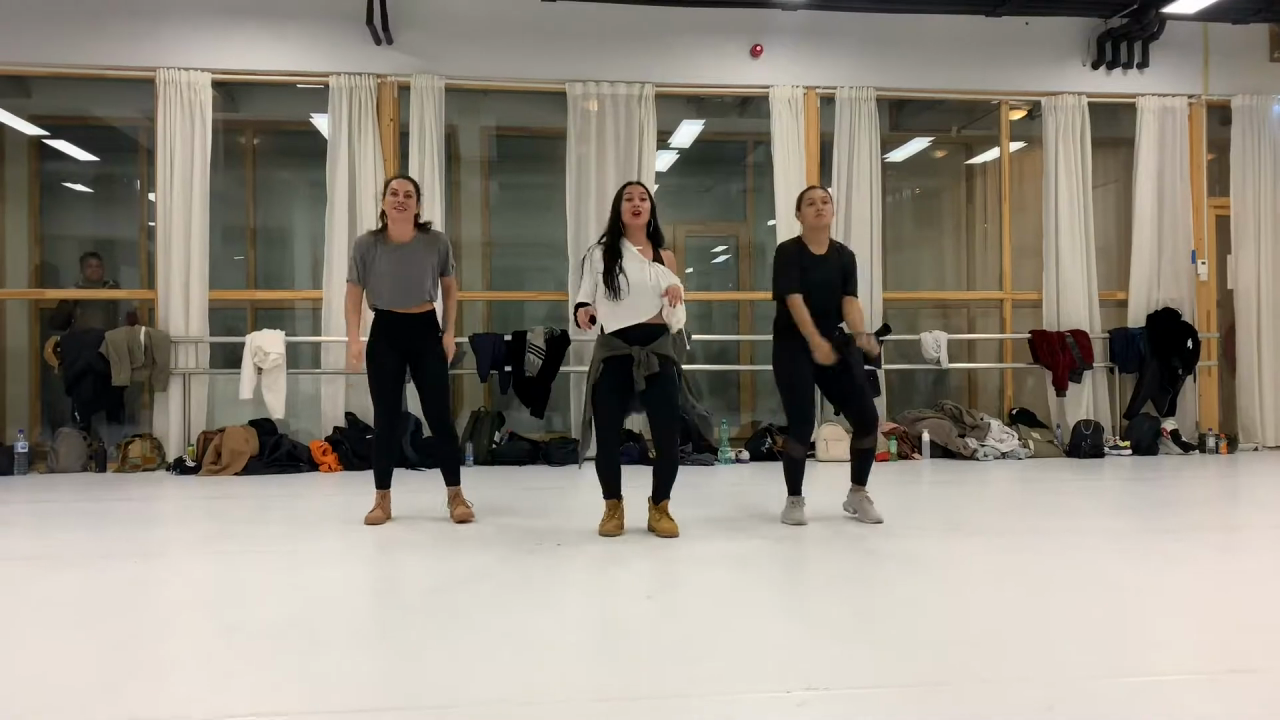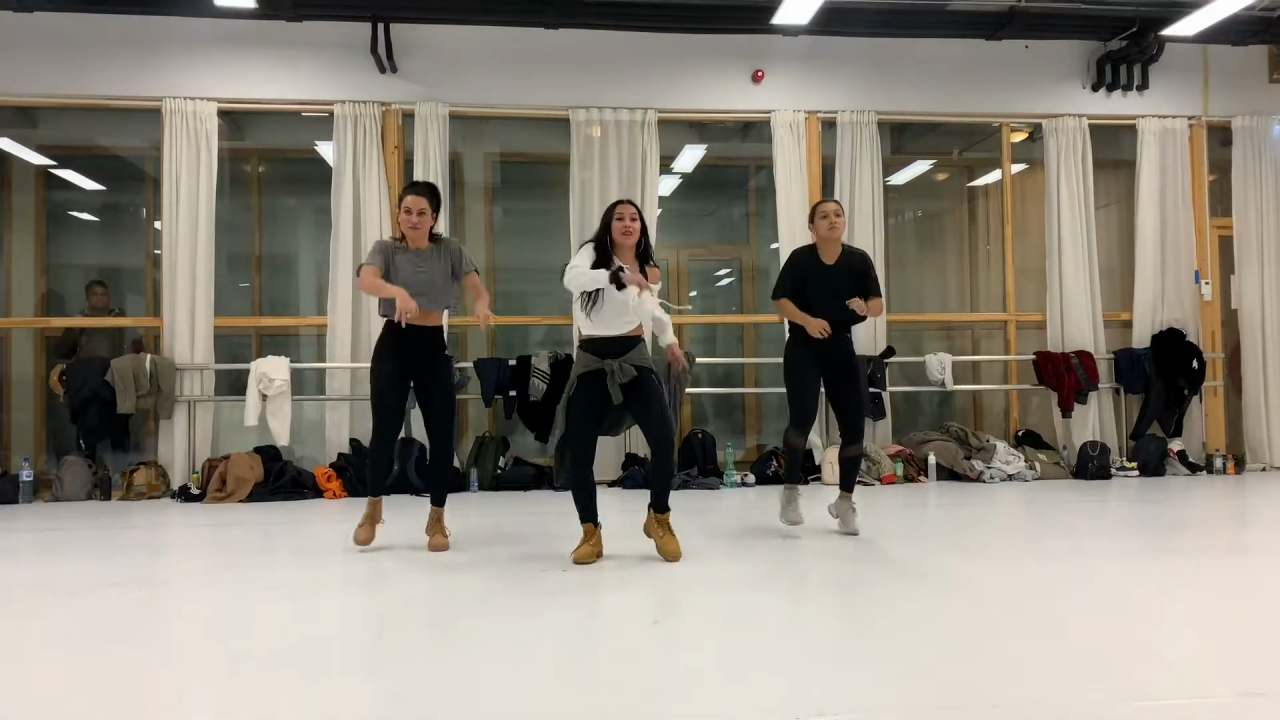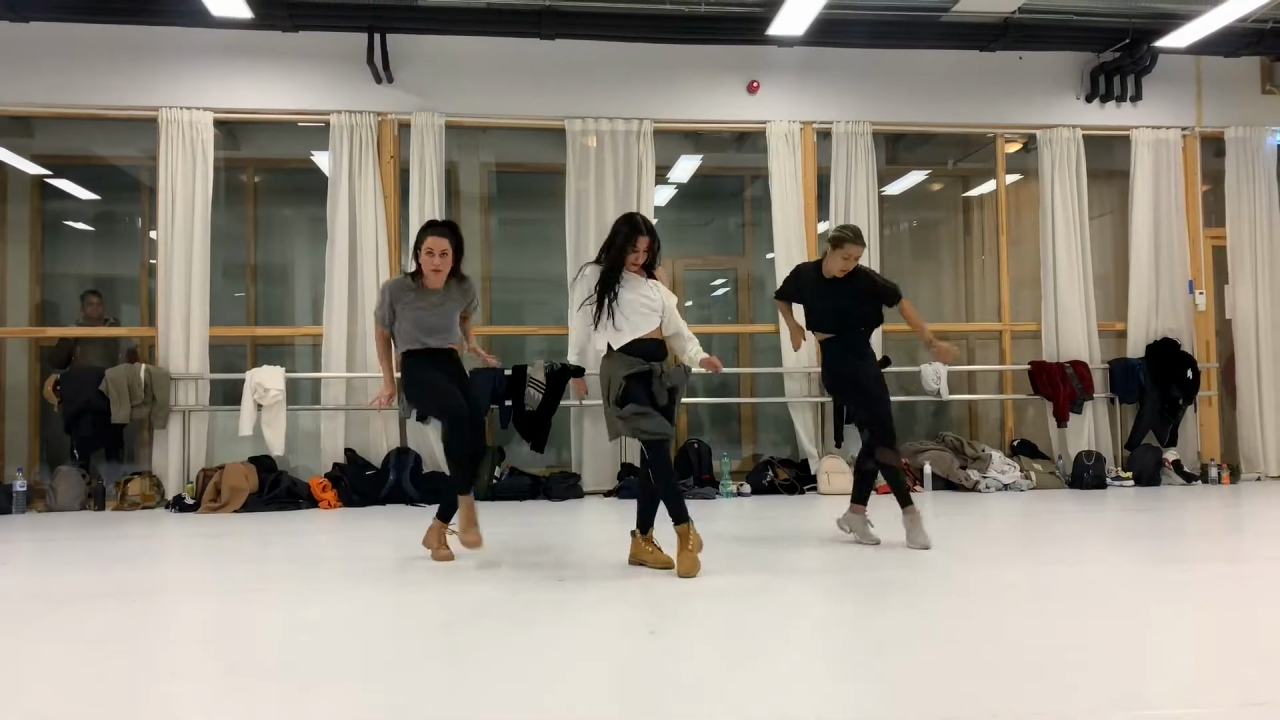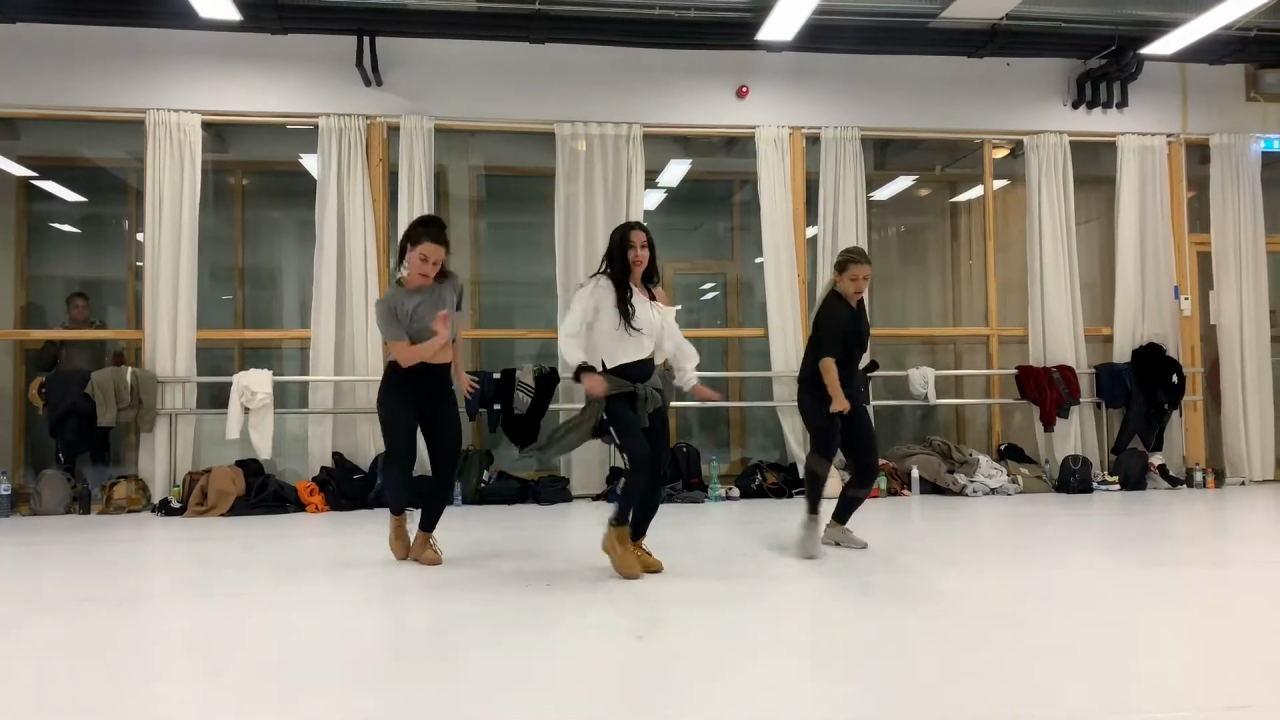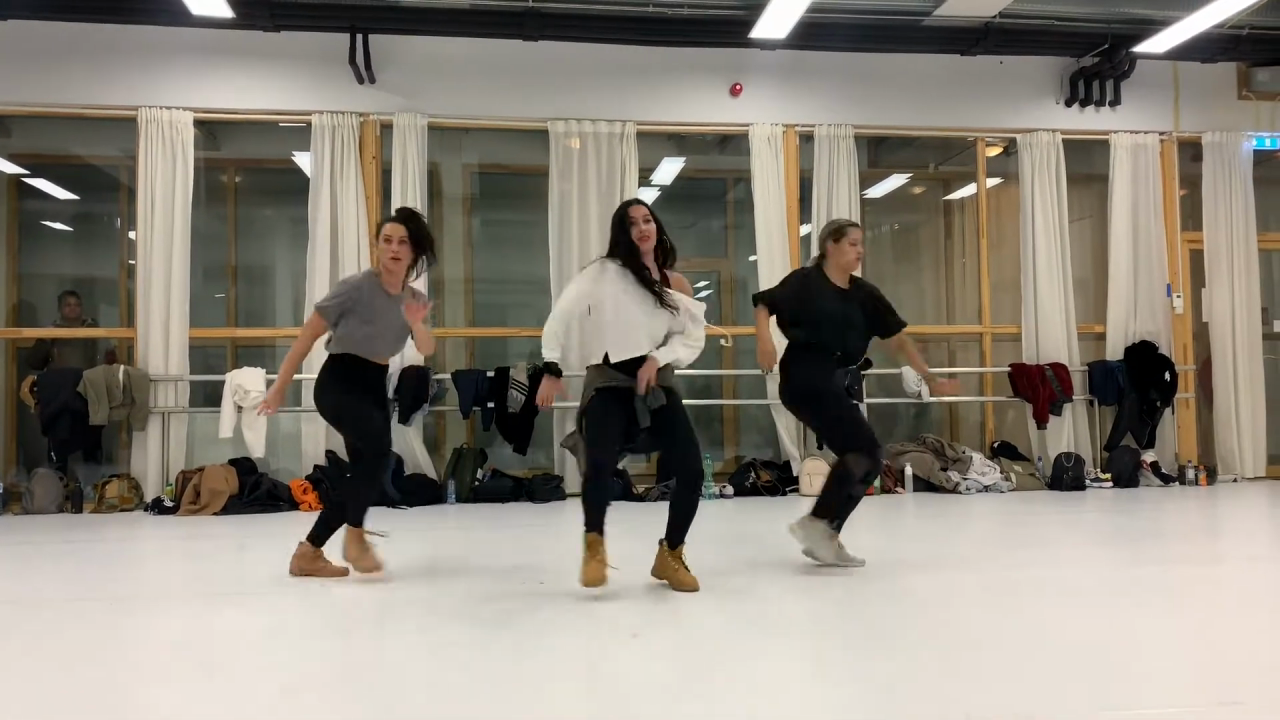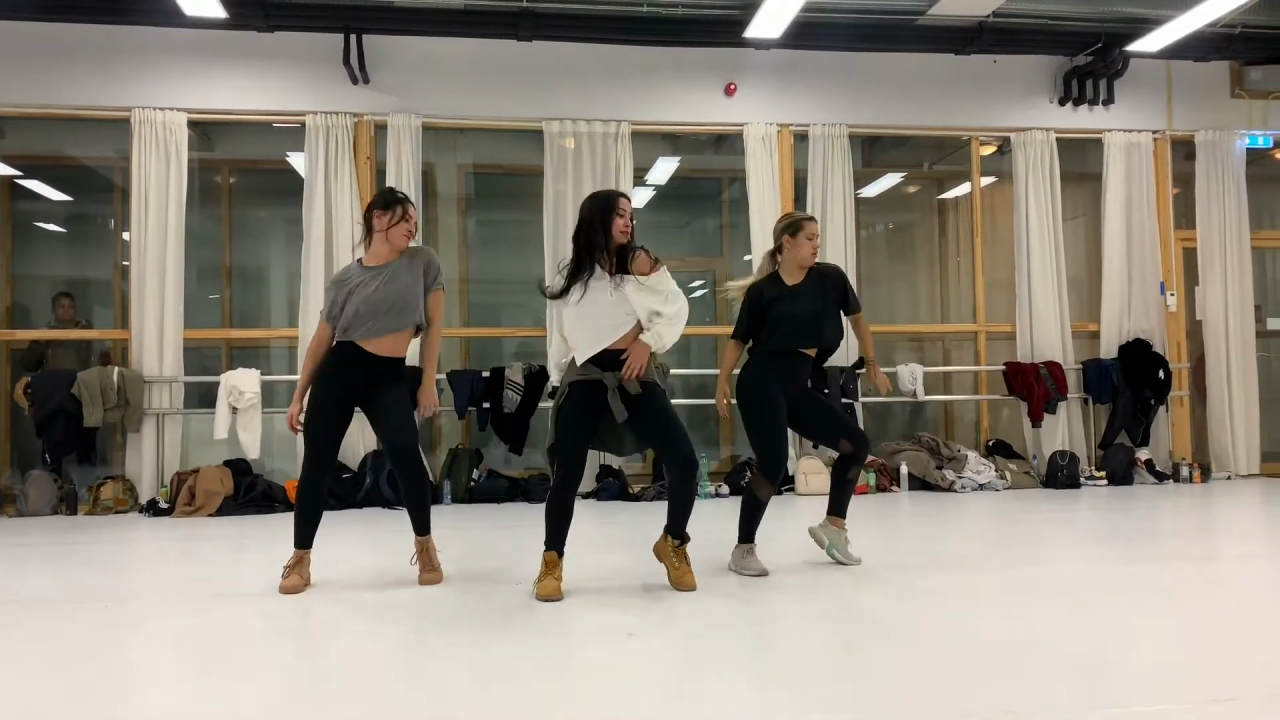
dt=0.7s
person 1, frame 1
left shoulder: (665, 257)
right shoulder: (601, 253)
left elbow: (674, 318)
right elbow: (586, 295)
left wrist: (677, 297)
right wrist: (582, 310)
left hip: (657, 349)
right hip: (614, 350)
left knee: (668, 435)
right knee: (607, 437)
left ankle: (659, 508)
right ankle: (613, 507)
person 1, frame 2
left shoulder: (651, 272)
right shoulder: (593, 252)
right elbow: (573, 279)
left wrist: (669, 340)
right wrist: (620, 275)
left hip: (634, 361)
right hip: (592, 363)
left knee: (663, 440)
right knee: (578, 454)
left ankle: (659, 518)
right ankle: (591, 533)
person 1, frame 3
left shoulder: (655, 281)
right shoulder: (594, 277)
left elbow: (674, 326)
right elbow: (581, 327)
left wrist: (699, 356)
right wrist: (577, 370)
left hip: (658, 368)
right hip: (623, 368)
left knee: (655, 453)
right knee: (657, 445)
left ankle: (643, 540)
right ankle: (685, 532)
person 1, frame 4
left shoulder: (657, 296)
right shoulder: (599, 288)
left elbow: (673, 342)
right elbow: (569, 335)
left wrist: (695, 382)
right wrist: (585, 371)
left hip: (647, 386)
right hip: (612, 388)
left knee: (655, 473)
right knee: (642, 460)
left ankle: (635, 544)
right ankle: (616, 532)
person 1, frame 5
left shoulder: (672, 282)
right shoulder: (604, 272)
left elbow: (693, 335)
right elbow: (563, 315)
left wrist: (660, 359)
right wrist: (552, 369)
left hip: (655, 383)
right hip: (609, 382)
left knee: (691, 471)
right knee: (601, 466)
left ankle: (670, 555)
right ankle: (594, 544)
person 1, frame 6
left shoulder: (639, 262)
right shoulder: (570, 276)
left elbow: (675, 310)
right elbow: (559, 336)
left wrist: (649, 341)
right wrist: (557, 386)
left hip: (635, 375)
right hip: (584, 378)
left knee: (685, 462)
right knee: (567, 474)
left ankle: (673, 544)
right ankle: (552, 562)
person 2, frame 1
left shoulder: (436, 242)
right shoulder: (366, 244)
left elbow: (449, 287)
right elbow: (354, 297)
left wrist: (449, 332)
right wrist: (354, 340)
left hip: (426, 330)
right hip: (386, 333)
left knee: (439, 414)
right knee: (387, 417)
left ankle: (456, 495)
right ankle: (383, 499)
person 2, frame 2
left shoulder: (448, 248)
right shoulder: (386, 248)
left elbow: (475, 287)
right elbow: (366, 280)
left wrist: (482, 307)
right wrist: (395, 292)
left hip: (433, 347)
right hip: (394, 345)
left knee: (441, 435)
right knee: (386, 433)
left ankle: (436, 520)
right ankle: (373, 509)
person 2, frame 3
left shoulder: (463, 286)
right shoulder: (395, 289)
right elbow: (383, 336)
left wrist: (473, 346)
right wrist: (389, 384)
left hip: (453, 366)
right hip: (419, 367)
left knee: (475, 449)
right knee: (457, 411)
left ankle: (438, 530)
right ankle: (465, 504)
person 2, frame 4
left shoulder: (447, 287)
right shoulder: (390, 302)
right elbow: (404, 357)
left wrist: (458, 370)
right wrist: (437, 341)
left hip: (440, 383)
right hip: (400, 384)
left knee: (447, 464)
right knee: (400, 460)
left ankle: (424, 538)
right ankle: (396, 517)
person 2, frame 5
left shoulder: (412, 297)
right shoulder: (354, 287)
left elbow: (427, 350)
right elbow: (308, 335)
left wrist: (418, 324)
right wrist: (278, 386)
left hip: (375, 386)
right hip: (340, 382)
left knee: (366, 469)
right knee: (378, 443)
left ankle: (309, 554)
right ankle: (355, 534)
person 2, frame 6
left shoulder: (422, 261)
right shoulder: (344, 279)
left elbow: (434, 323)
right elbow: (322, 338)
left wrist: (429, 380)
right wrist: (298, 397)
left hip: (389, 377)
right hip: (339, 371)
left knee: (407, 457)
right knee: (316, 466)
left ankle: (425, 546)
right ankle: (300, 560)
person 3, frame 1
left shoulder: (844, 255)
right shoulder: (787, 251)
left elbow: (850, 303)
right elbow: (793, 299)
left wrist: (862, 335)
right wrist: (814, 341)
left hip: (834, 339)
right hip: (794, 343)
left knee: (867, 417)
right knee: (801, 423)
left ankle: (858, 493)
right ankle: (794, 500)
person 3, frame 2
left shoulder: (859, 260)
right shoulder: (800, 258)
left elbow: (877, 303)
right elbow: (780, 301)
left wrist: (866, 306)
right wrist: (807, 320)
left hip: (841, 344)
right hip: (805, 346)
left knee: (854, 424)
right knee: (803, 418)
left ankle: (844, 500)
right ankle: (791, 492)
person 3, frame 3
left shoulder: (864, 278)
right shoulder: (805, 274)
left elbow: (902, 304)
right elbow: (781, 298)
left wrist: (932, 342)
right wrist: (793, 325)
left hip: (864, 357)
right hip: (838, 361)
left knee: (876, 435)
right knee: (883, 427)
left ankle: (855, 514)
right ankle: (909, 512)
person 3, frame 4
left shoulder: (856, 304)
right shoulder: (834, 308)
right elbow: (826, 357)
right wrist: (837, 396)
left hip: (853, 391)
right hip: (817, 394)
left knee: (868, 467)
right knee: (826, 445)
left ankle: (835, 526)
right ankle: (812, 520)
person 3, frame 5
left shoulder: (865, 293)
right shoulder: (806, 280)
left elbow: (898, 337)
right elbow: (762, 305)
left wrist: (930, 378)
right wrist: (765, 339)
left hip: (831, 382)
right hip: (805, 378)
left knee: (867, 460)
right knee: (865, 448)
left ankle: (826, 539)
right ankle: (814, 522)
person 3, frame 6
left shoulder: (829, 277)
right shoulder: (763, 289)
left elbow: (857, 318)
right elbow: (739, 338)
left wrist: (873, 367)
right wrist: (723, 381)
left hip: (798, 386)
right hip: (761, 382)
left knee: (856, 444)
right knee: (773, 464)
left ankle: (833, 527)
right ankle: (743, 549)
